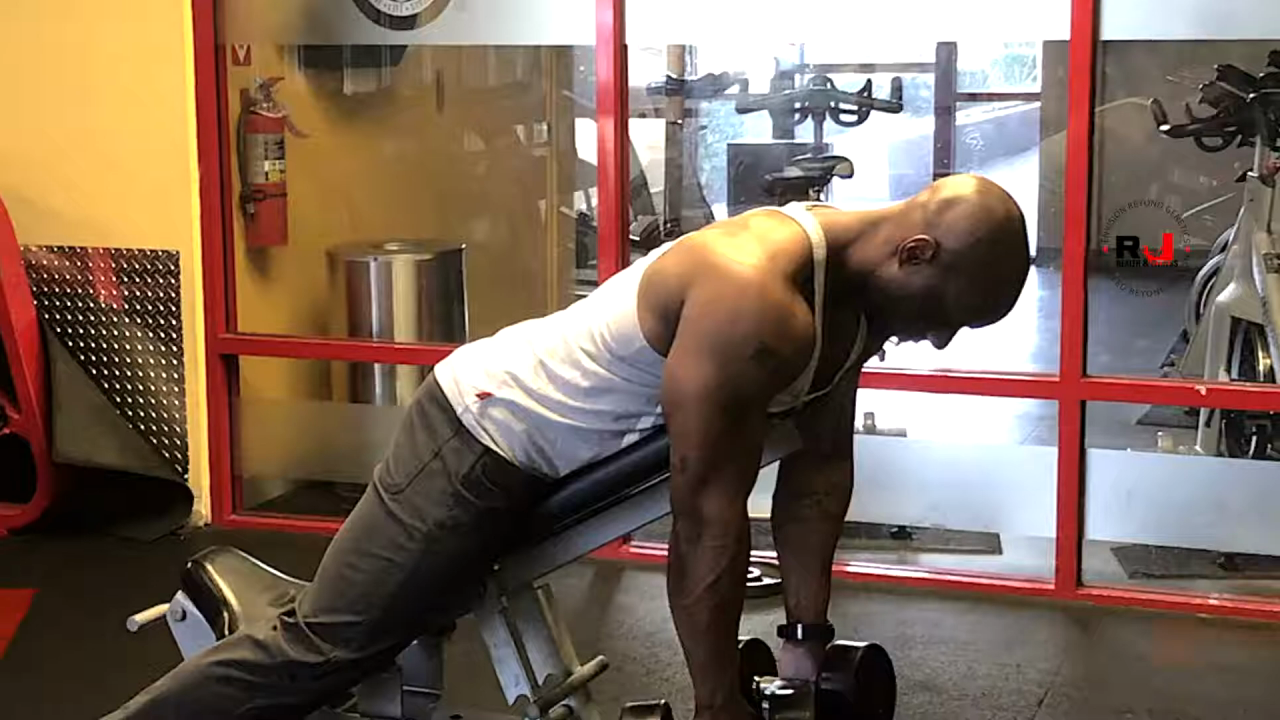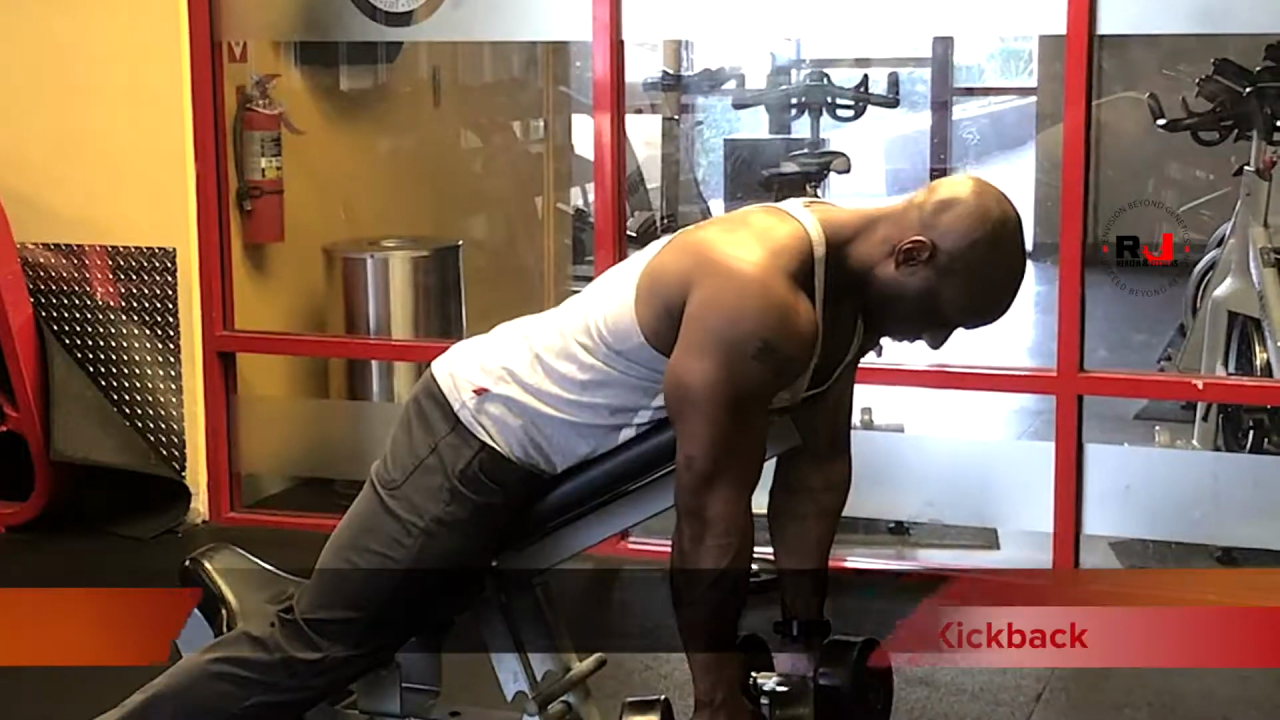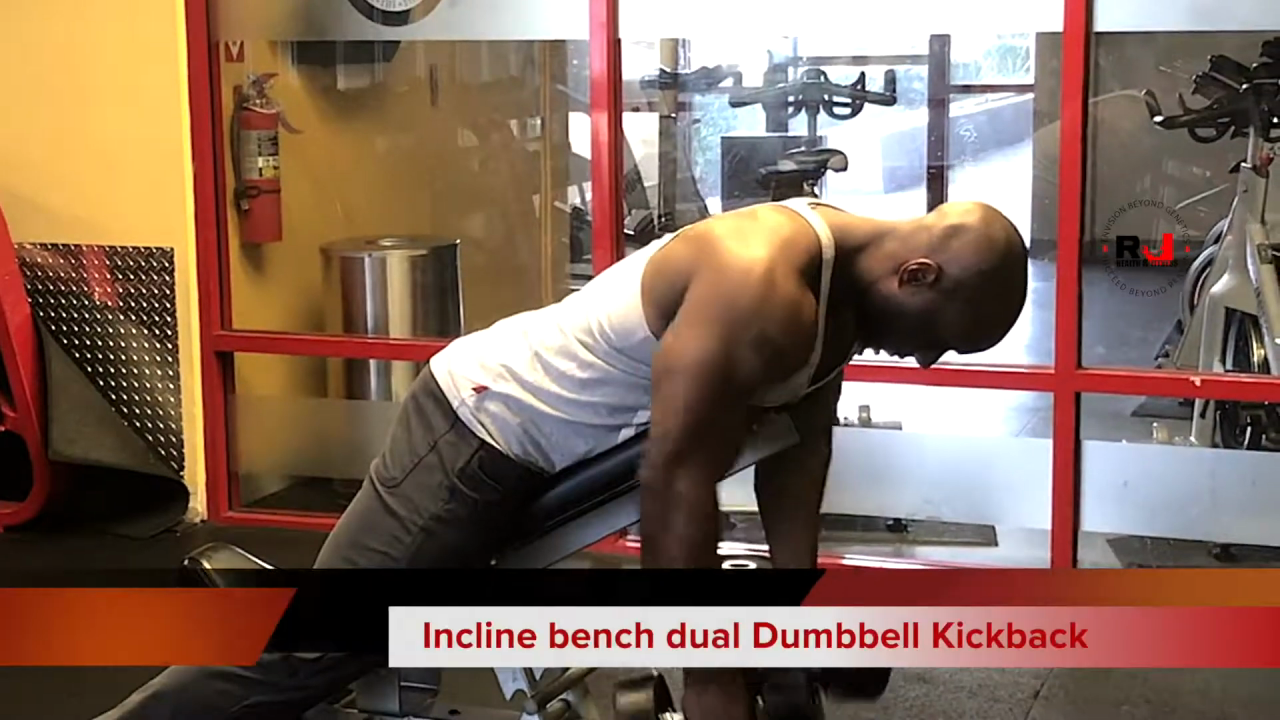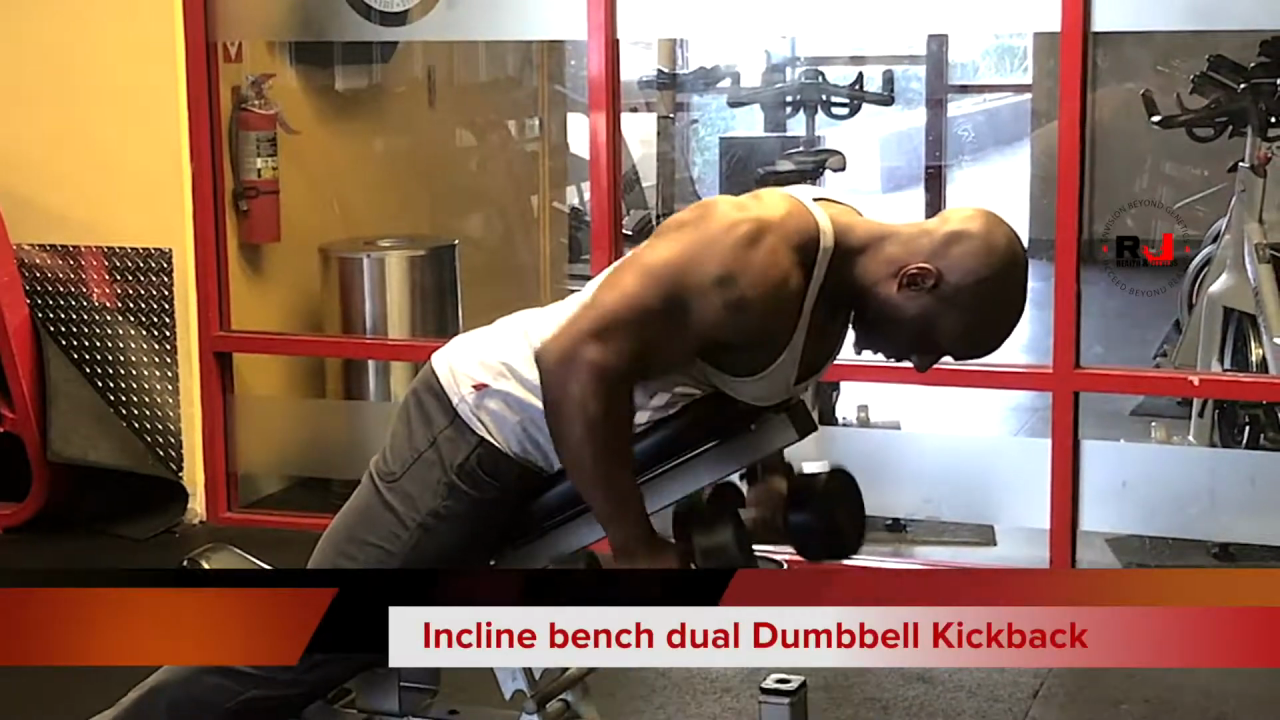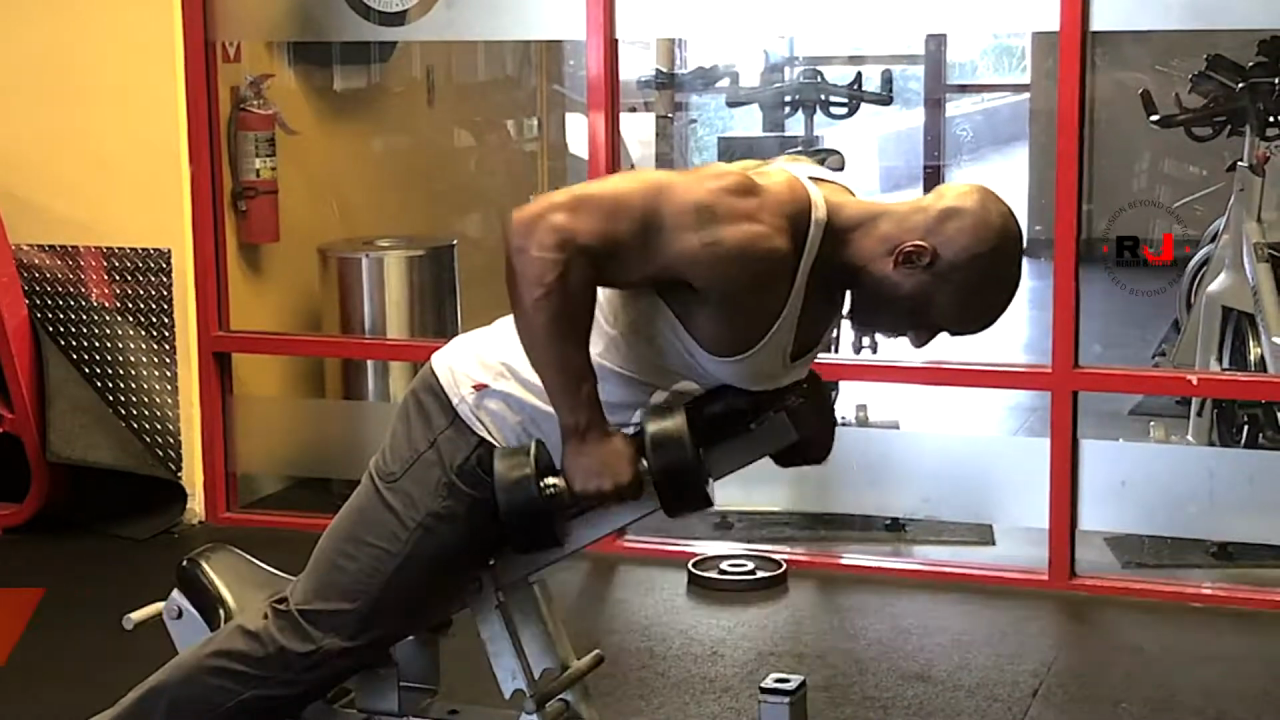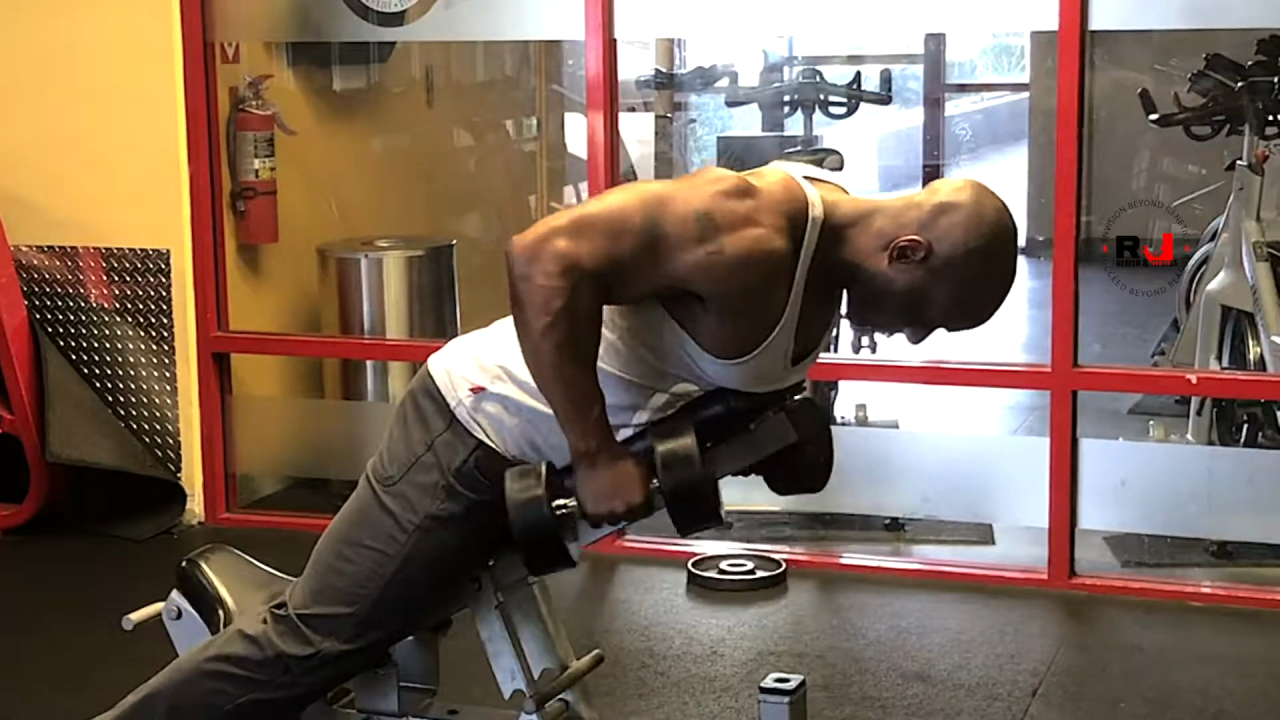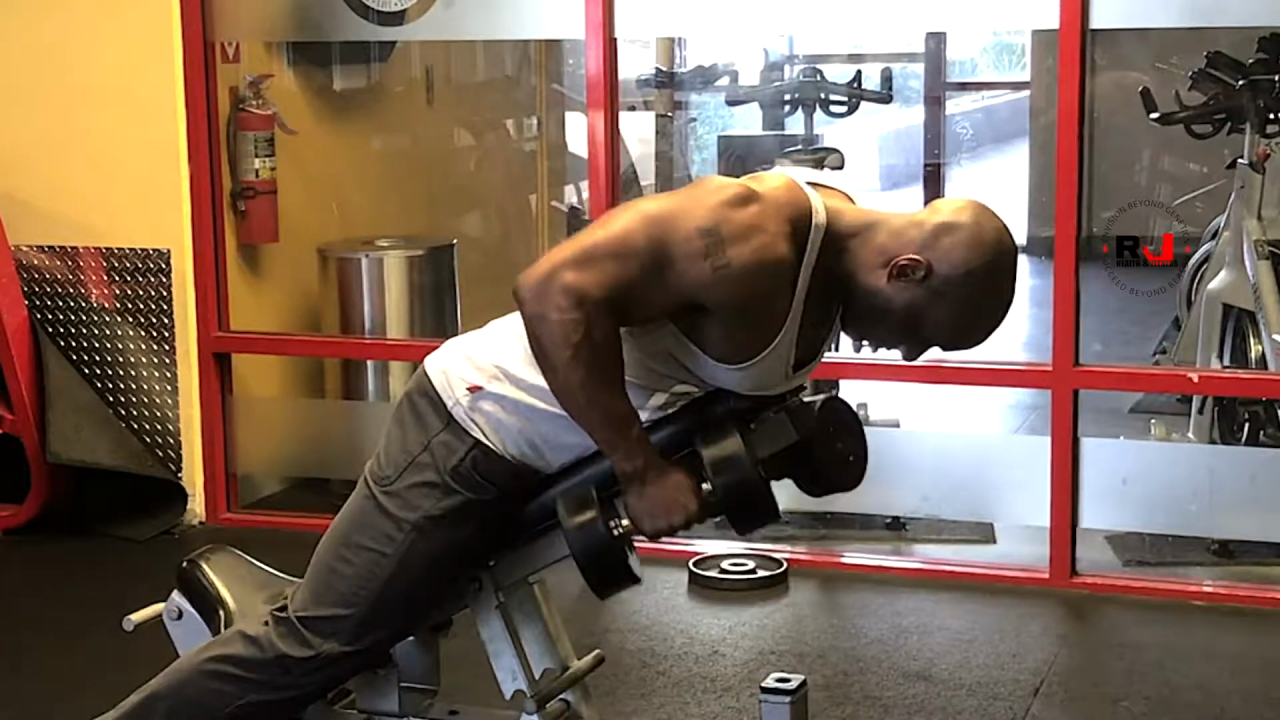
dt=0.3s
person 1, frame 1
left shoulder: (855, 286)
right shoulder: (757, 299)
left elbow: (818, 464)
right elbow: (706, 516)
left wrist: (807, 637)
left hip: (543, 446)
right hip: (488, 429)
left knee: (397, 620)
right knee: (320, 646)
person 1, frame 2
left shoulder: (849, 284)
right shoulder: (759, 296)
left elbow: (815, 461)
right elbow: (711, 512)
left wrist: (802, 635)
left hip: (542, 443)
right hip: (486, 427)
right knee: (320, 640)
person 1, frame 3
left shoulder: (846, 285)
right shoulder: (763, 288)
left elbow: (799, 445)
right elbow: (677, 485)
left hip: (539, 440)
right hip: (485, 425)
right knee: (320, 641)
person 1, frame 4
left shoulder: (843, 261)
right shoulder: (763, 259)
right elbow: (578, 361)
right wrist: (632, 546)
left hip: (533, 446)
right hip: (488, 421)
person 1, frame 5
left shoulder: (836, 241)
right shoulder: (756, 228)
right elbow: (544, 230)
right wrist: (586, 432)
left hip: (533, 435)
right hip: (490, 422)
left knee: (385, 616)
right knee: (315, 635)
person 1, frame 6
left shoulder: (834, 238)
right shoulder: (749, 229)
right elbow: (546, 257)
right wrist: (597, 454)
left hip: (535, 444)
right hip: (485, 427)
right knee: (313, 638)
person 1, frame 7
left shoulder: (836, 244)
right shoulder: (754, 237)
right elbow: (556, 289)
right wrist: (642, 471)
left hip: (538, 450)
right hip: (481, 426)
left knee: (369, 622)
right knee: (314, 639)
